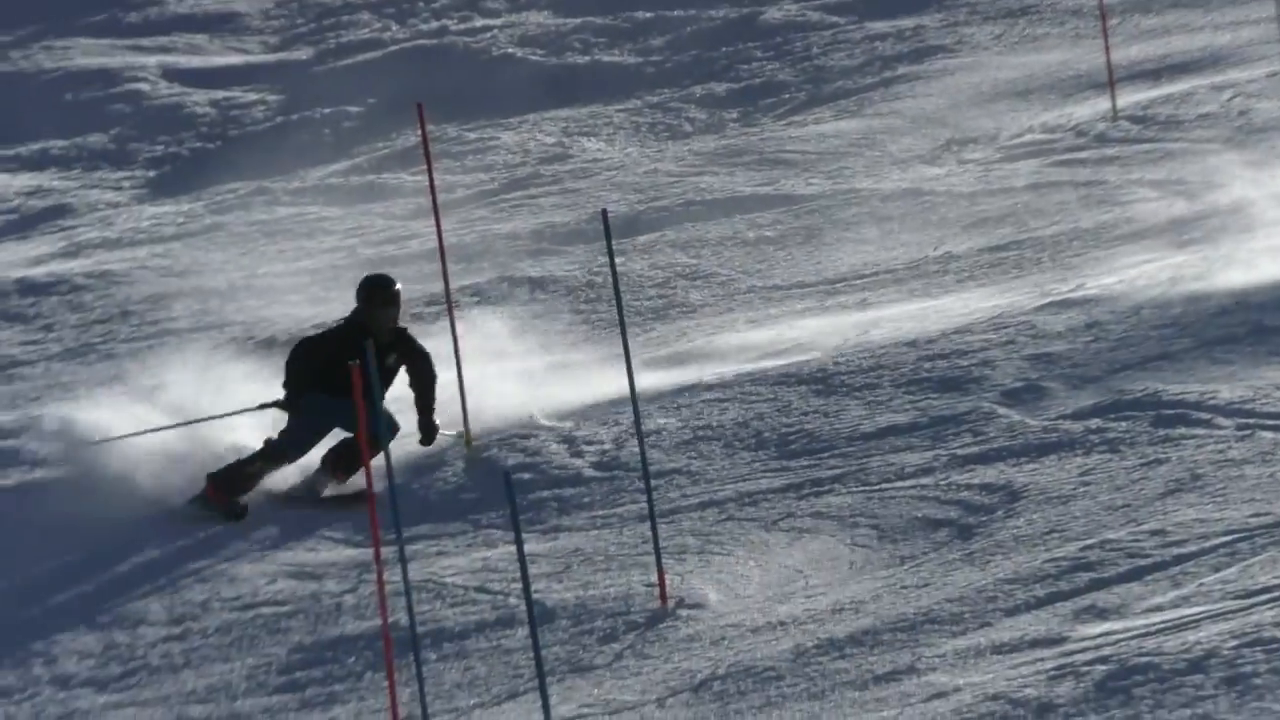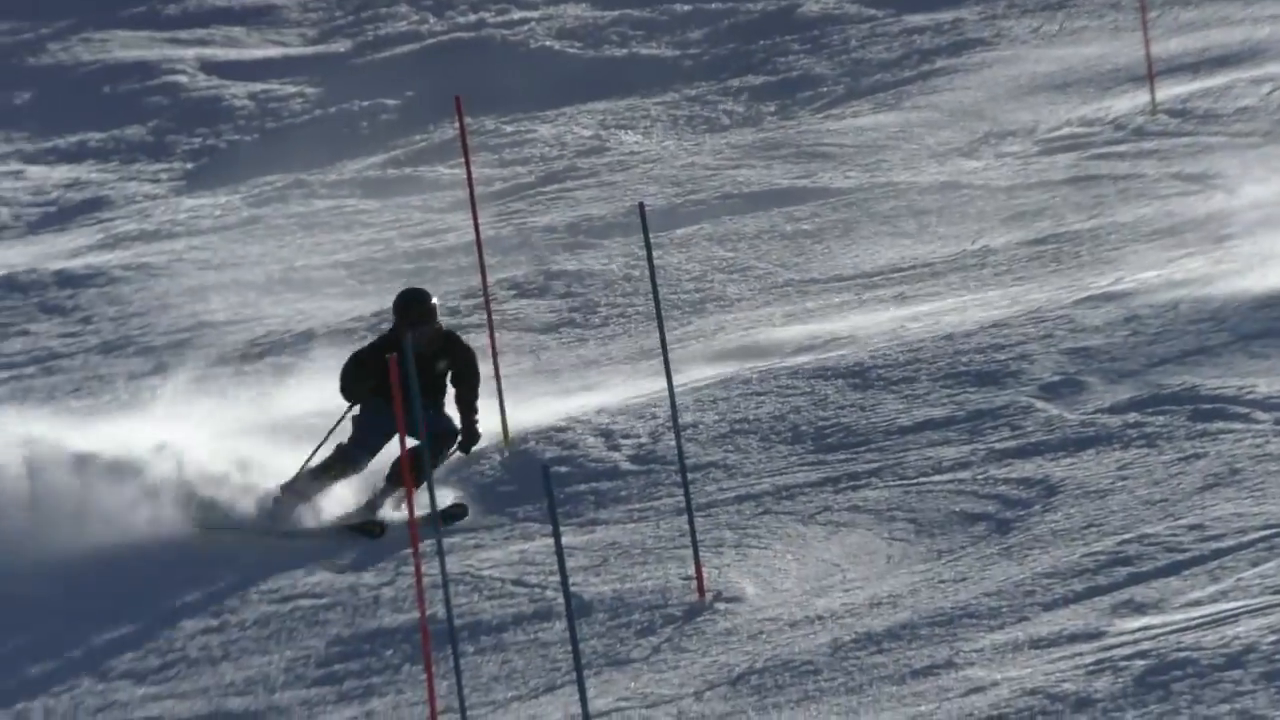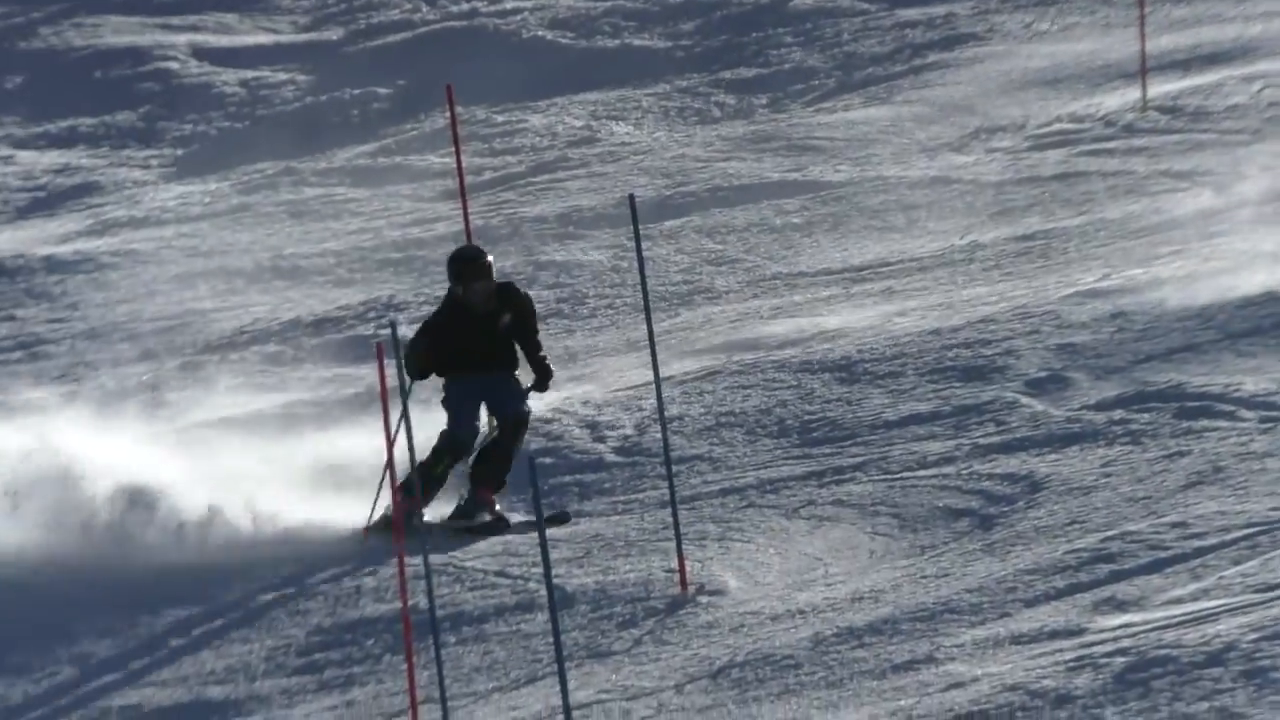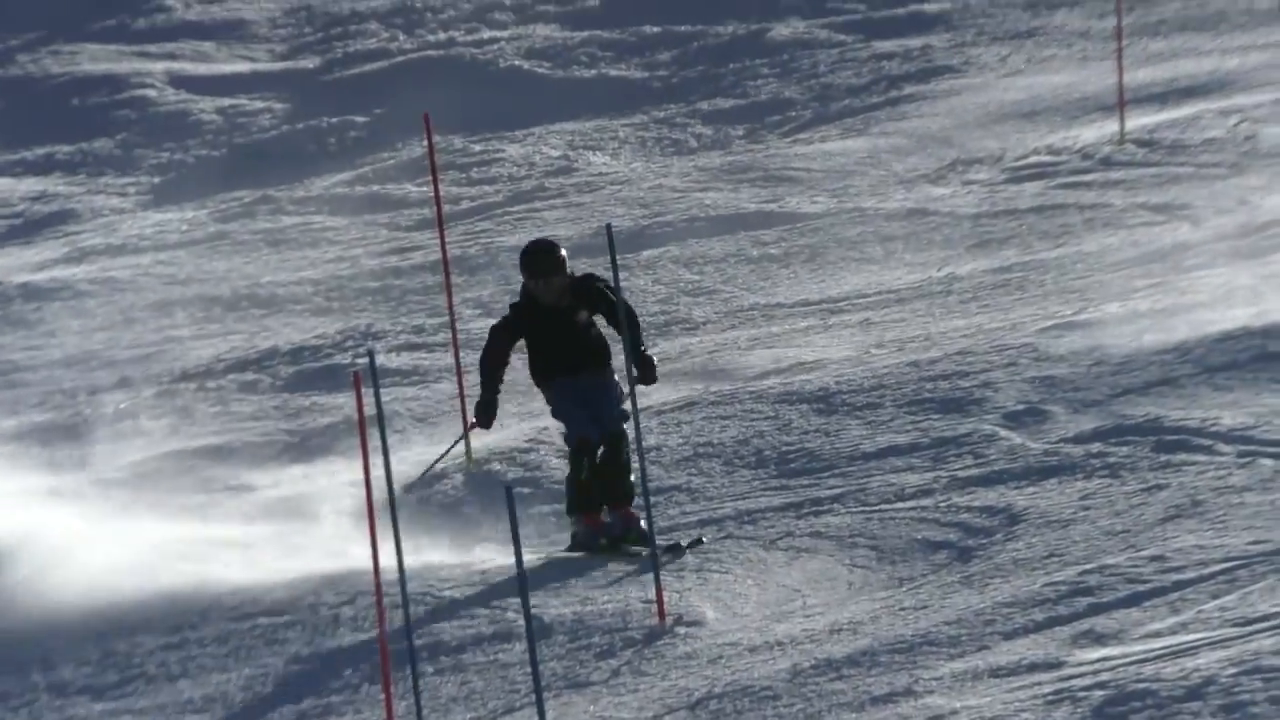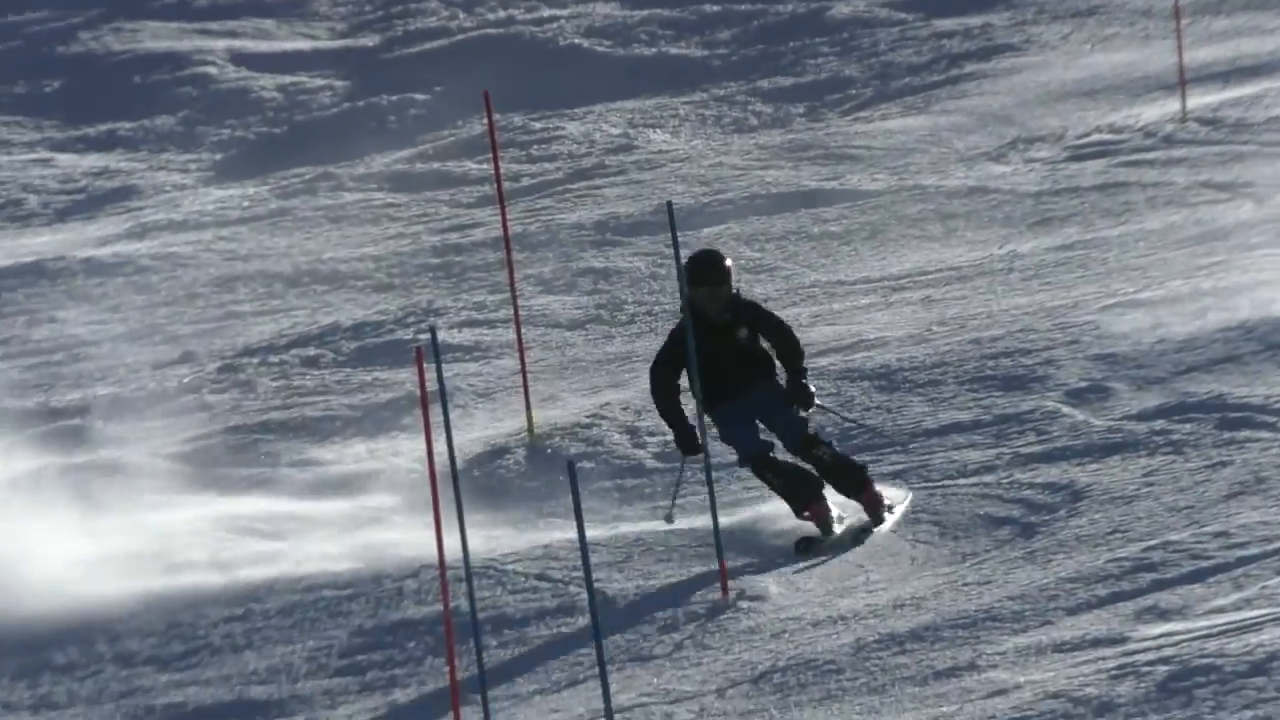
dt=0.2s
person 1, frame 1
left shoulder: (401, 342)
right shoulder: (346, 335)
left elbow: (423, 373)
right elbow: (303, 354)
left wrist: (426, 419)
right wrist: (294, 392)
left hip: (363, 403)
right hip: (325, 398)
left knee: (386, 429)
right knee: (287, 449)
left ankle: (324, 477)
right ankle: (217, 489)
person 1, frame 2
left shoulder: (452, 346)
right shoulder: (388, 348)
left elbow: (467, 381)
right elbow: (354, 374)
left wrist: (469, 423)
right wrist: (359, 394)
left hip: (425, 409)
right hip: (383, 407)
left knee: (448, 434)
right knee: (354, 457)
left ankle: (385, 495)
right ankle: (290, 498)
person 1, frame 3
left shoulder: (507, 296)
right shoulder: (448, 316)
left elbow: (526, 327)
right elbow: (418, 353)
left wrist: (539, 361)
right wrist: (419, 370)
left hip: (501, 375)
right hip: (464, 378)
left knee: (516, 420)
right knee: (462, 437)
left ankle: (480, 495)
right ankle: (407, 502)
person 1, frame 4
left shoulder: (587, 291)
right shoulder: (524, 313)
left elbow: (622, 314)
right elbow: (496, 349)
left wrist: (640, 355)
right wrist: (488, 398)
left hip: (596, 375)
right hip: (558, 383)
left knee: (614, 436)
right knee: (585, 441)
left ankle: (622, 514)
right ankle: (586, 520)
person 1, frame 5
left shoulder: (744, 310)
right shoulder: (686, 335)
left elbow: (785, 339)
right elbow: (662, 381)
left wrist: (797, 379)
right wrist: (683, 430)
left hip: (762, 388)
right hip: (725, 405)
left knee: (803, 443)
right knee: (756, 457)
left ankle: (866, 492)
right ankle: (815, 507)
